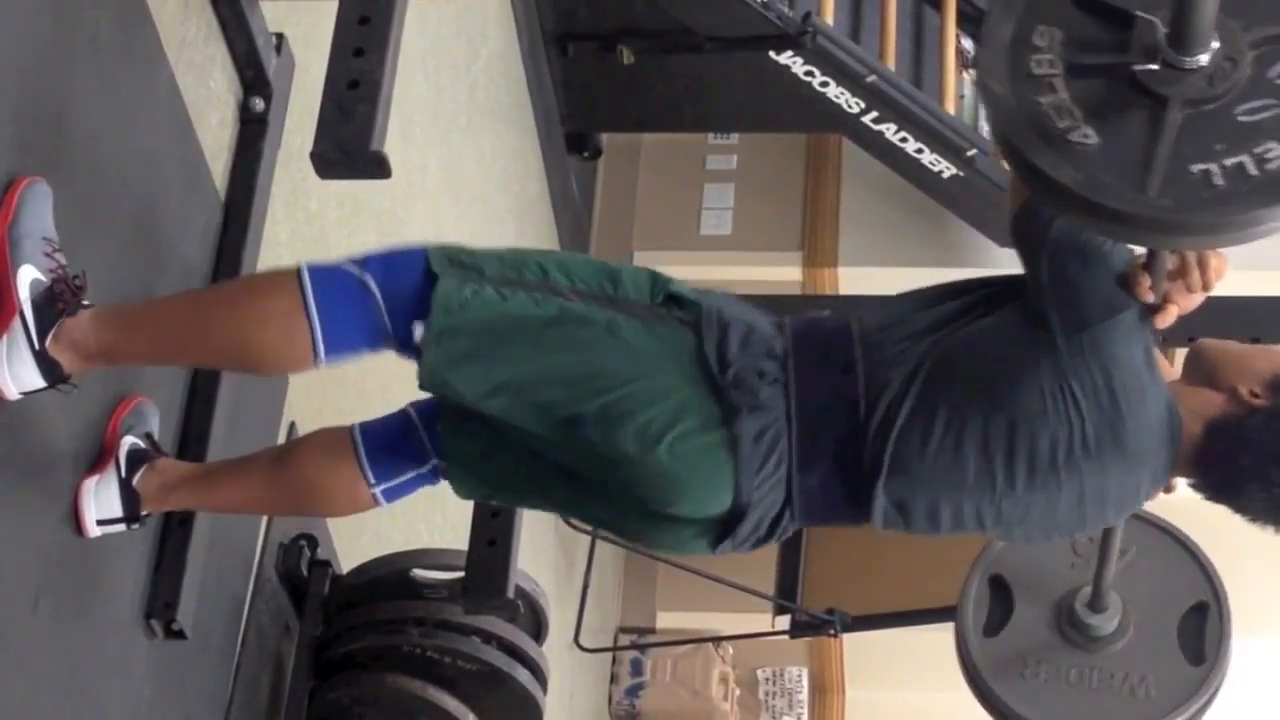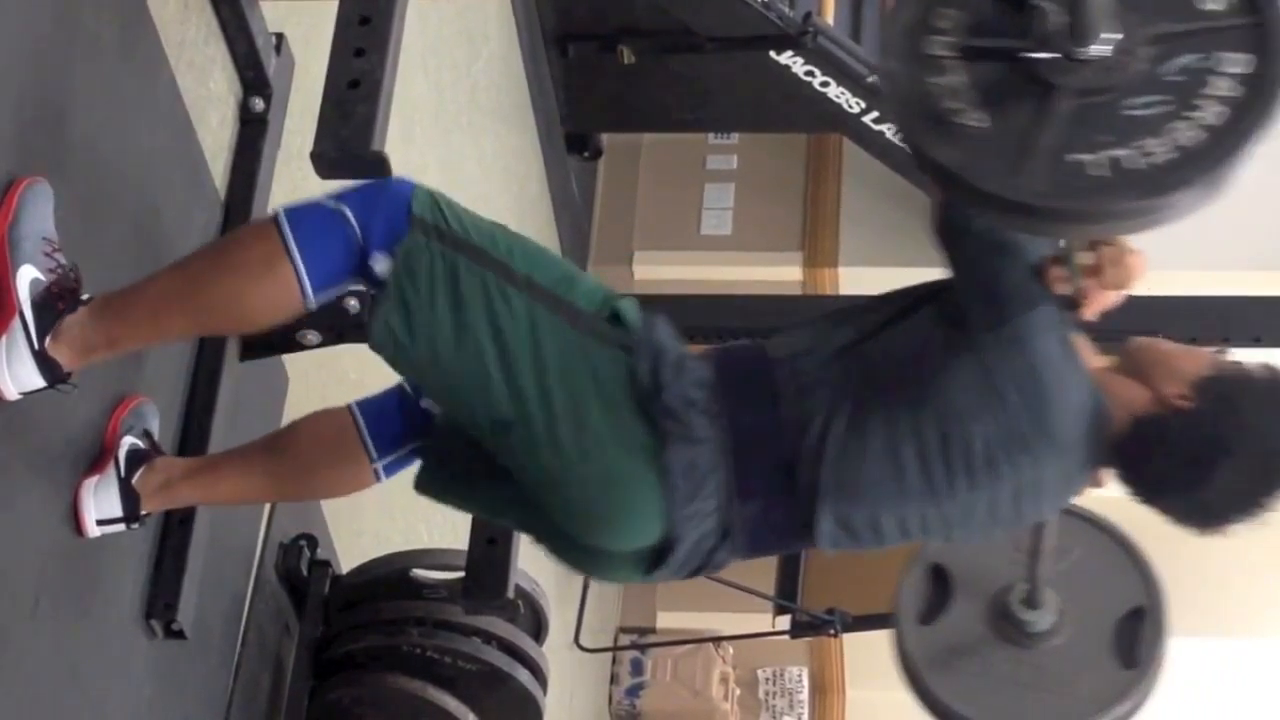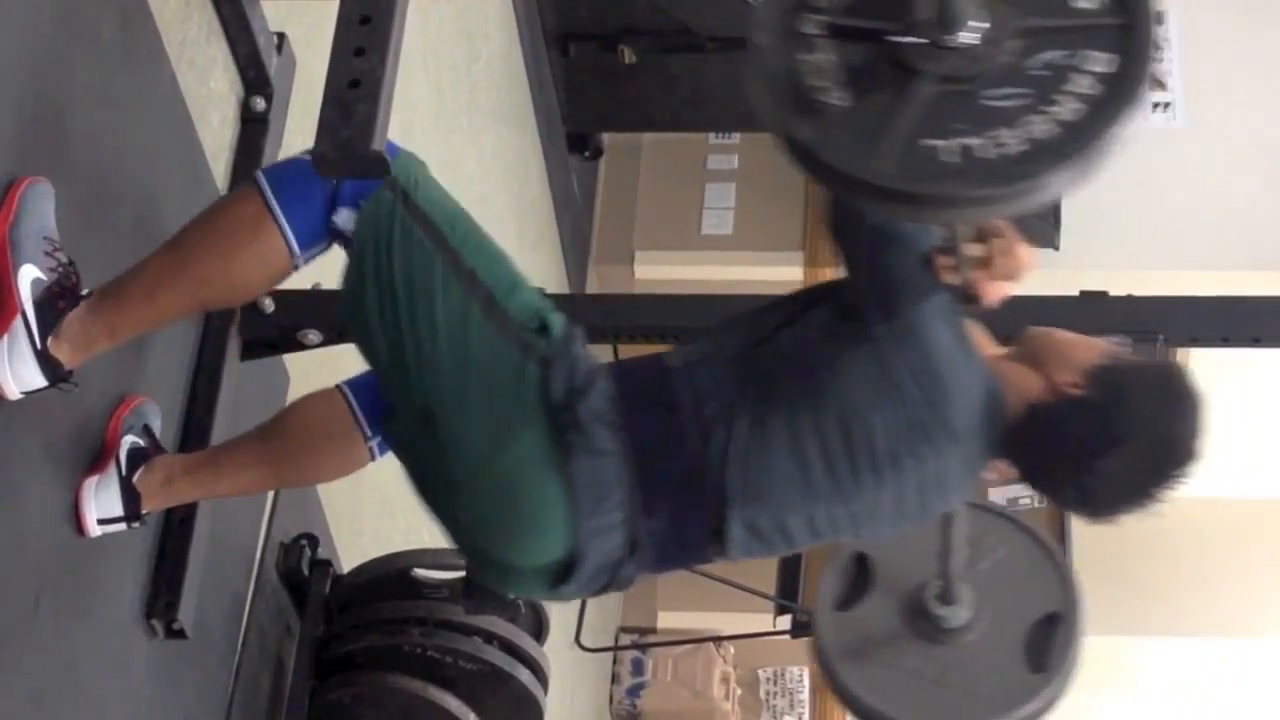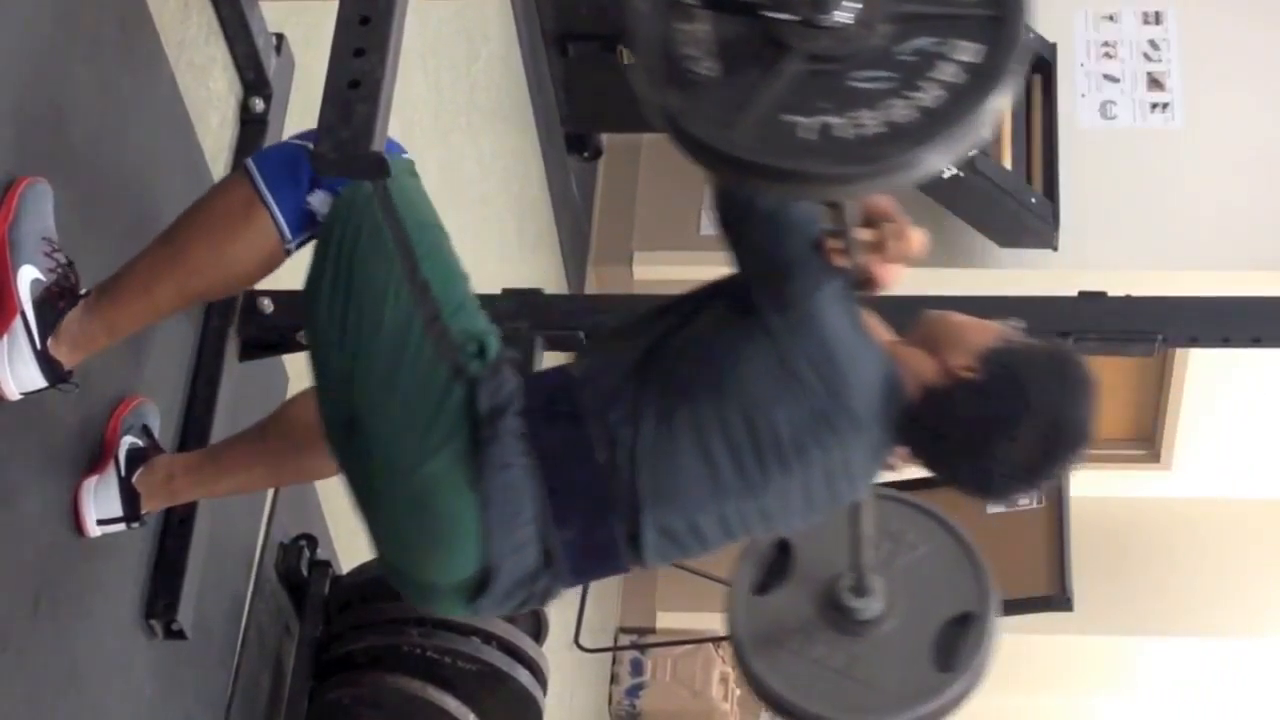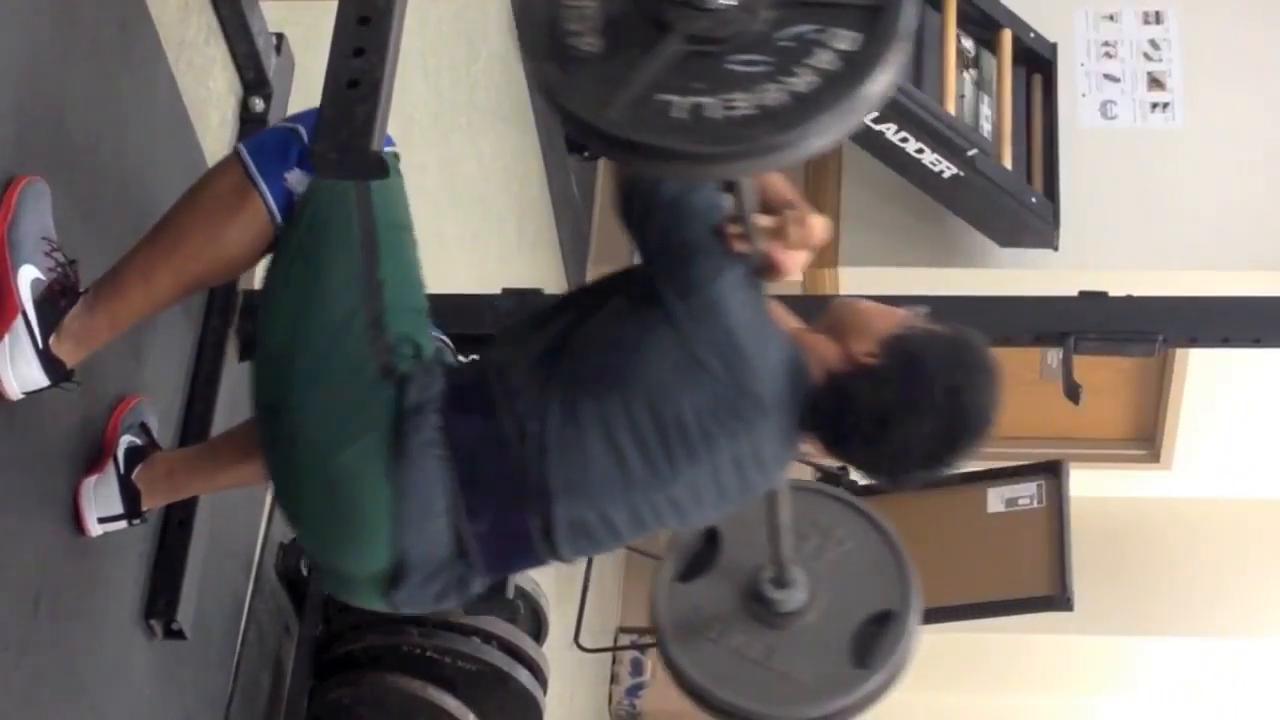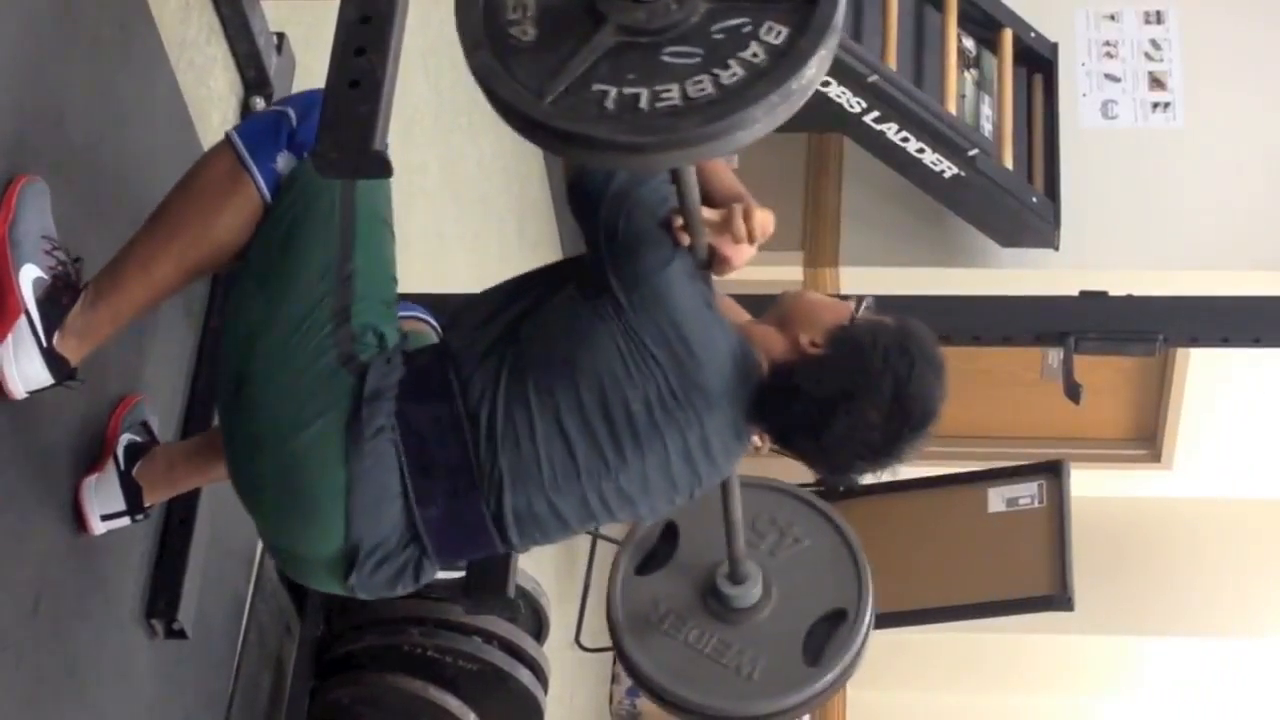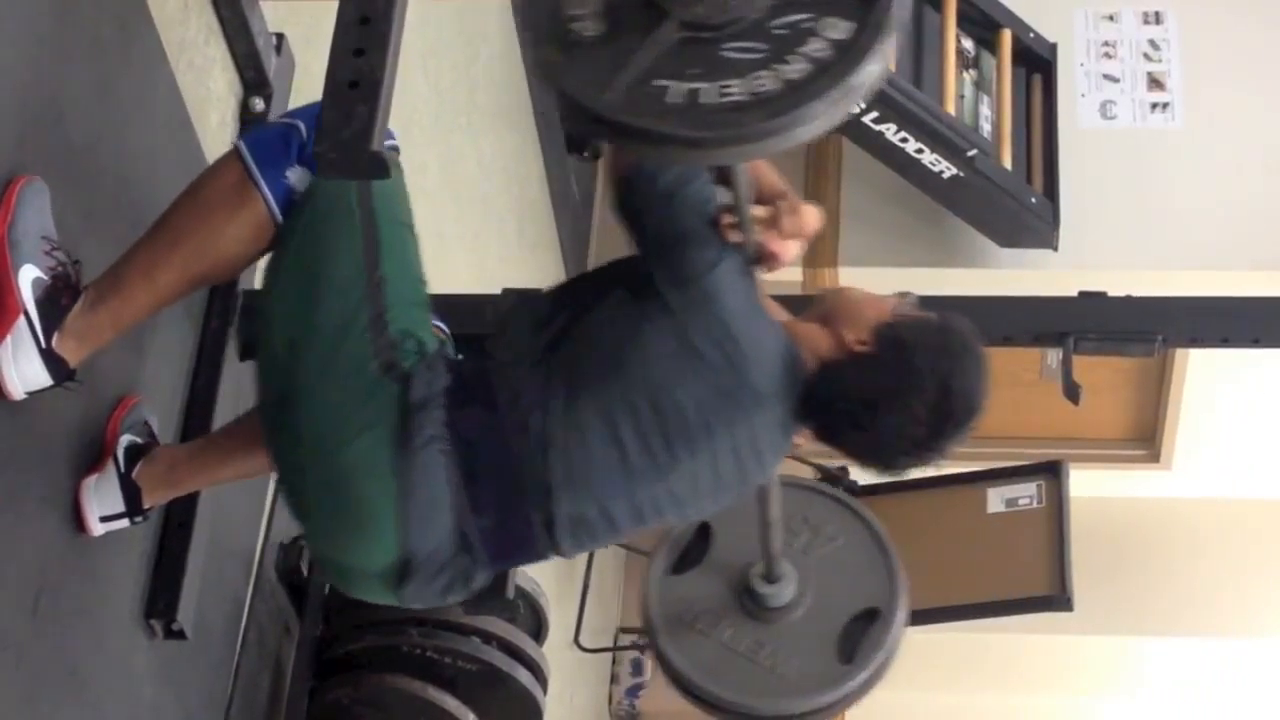
dt=0.2s
person 1, frame 1
left shoulder: (1102, 360)
right shoulder: (1119, 482)
left elbow: (1045, 204)
left wrist: (1136, 285)
right wrist: (1159, 300)
left hip: (720, 410)
right hip: (728, 495)
left knee: (387, 294)
right knee: (423, 436)
right ankle: (154, 482)
person 1, frame 2
left shoulder: (1029, 365)
right shoulder: (1041, 481)
left elbow: (968, 205)
left wrist: (1058, 289)
right wrist: (1071, 287)
left hip: (647, 445)
right hip: (660, 527)
left knee: (377, 217)
right knee: (418, 415)
right ankle: (157, 483)
person 1, frame 3
left shoulder: (926, 358)
right shoulder: (950, 470)
left elbow: (862, 197)
left wrist: (956, 280)
right wrist: (964, 277)
left hip: (545, 472)
right hip: (566, 542)
left knee: (360, 173)
right knee: (394, 389)
right ankle: (154, 481)
person 1, frame 4
left shoulder: (821, 341)
right shoulder: (855, 459)
left elbow: (747, 183)
right wrist: (861, 258)
left hip: (451, 487)
right hip: (486, 563)
left knee: (345, 162)
right knee: (379, 394)
right ankle: (151, 480)
person 1, frame 5
left shoulder: (724, 330)
right shoulder: (765, 454)
left elbow: (651, 173)
right wrist: (771, 252)
left hip: (364, 486)
right hip: (412, 559)
left knee: (319, 147)
right knee: (424, 362)
right ankle: (149, 480)
person 1, frame 6
left shoulder: (673, 316)
right shoulder: (717, 444)
left elbow: (599, 157)
right wrist: (724, 218)
left hip: (325, 474)
right hip: (366, 542)
left knee: (313, 127)
right knee: (413, 334)
right ankle: (151, 476)
person 1, frame 7
left shoulder: (724, 316)
right shoulder: (762, 440)
left elbow: (644, 162)
right wrist: (769, 219)
left hip: (379, 478)
right hip: (415, 547)
left knee: (325, 141)
right knee: (401, 359)
right ankle: (146, 479)
